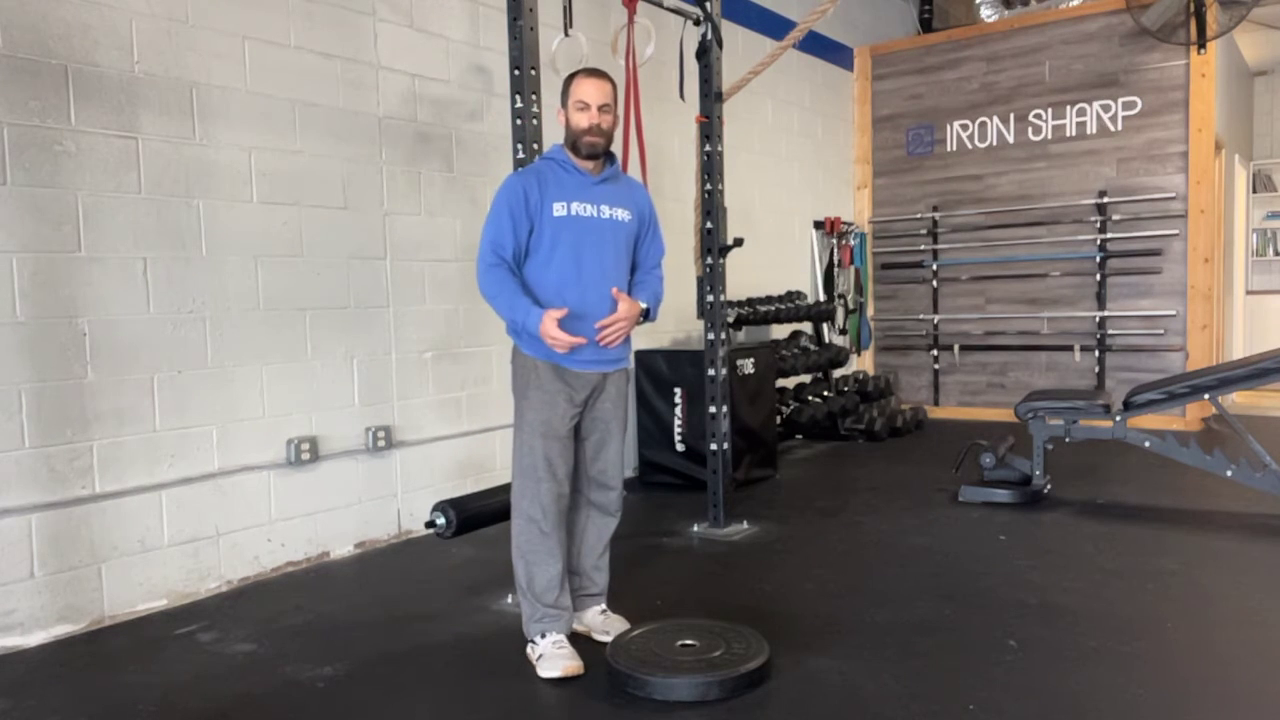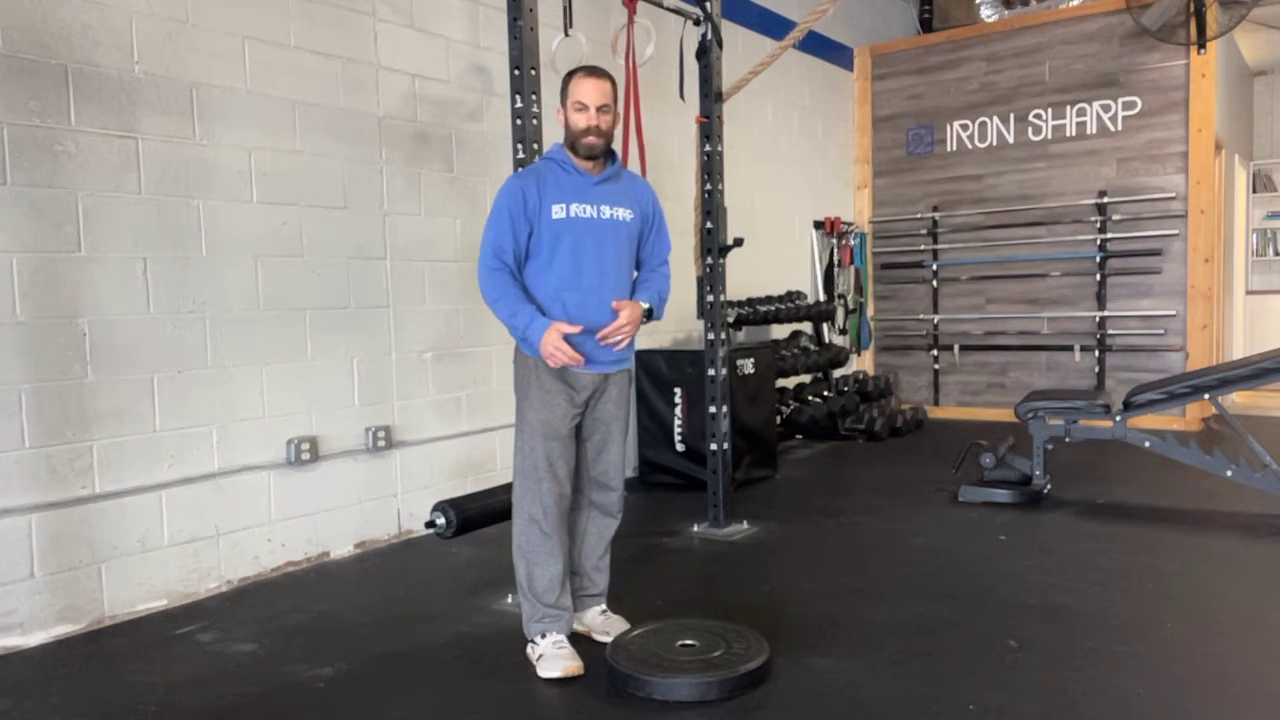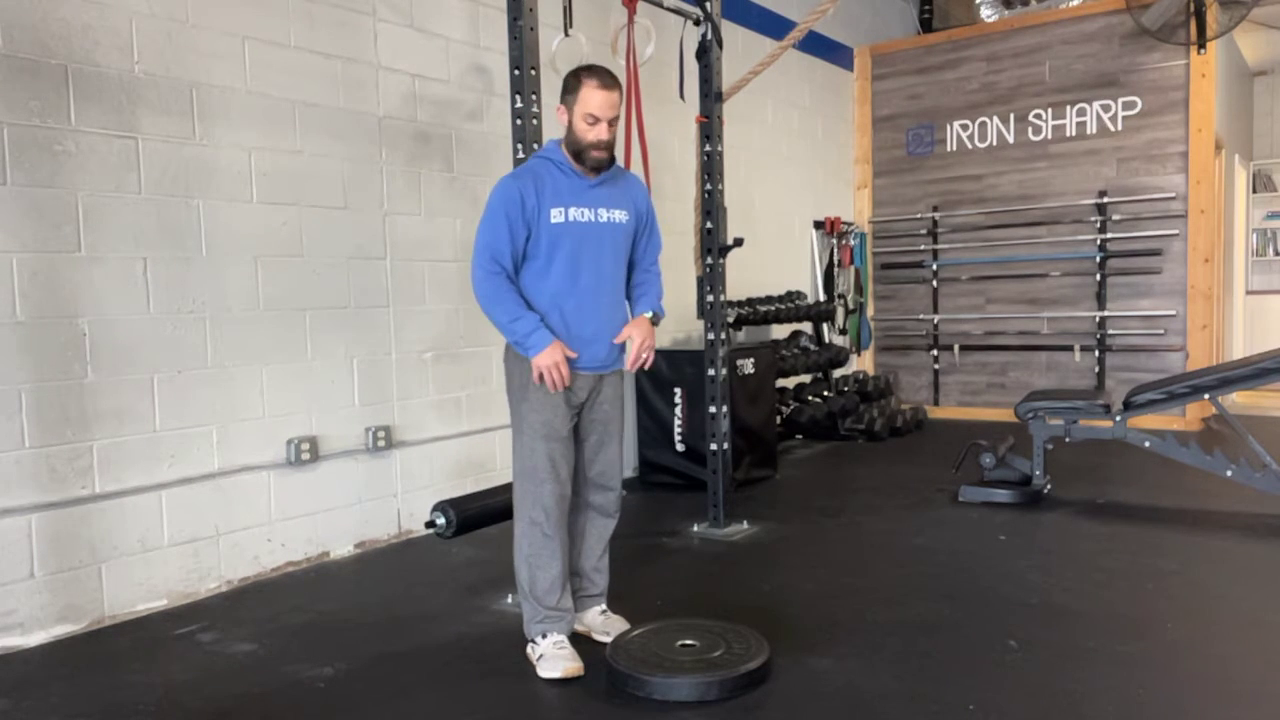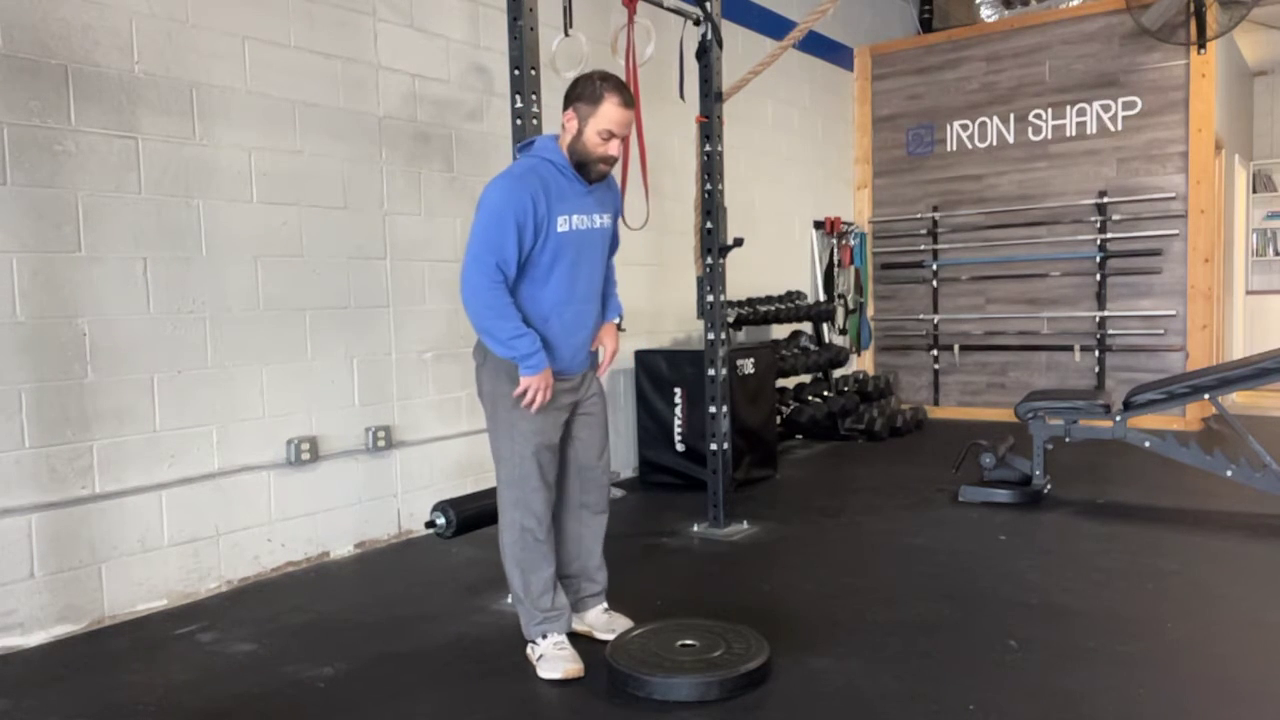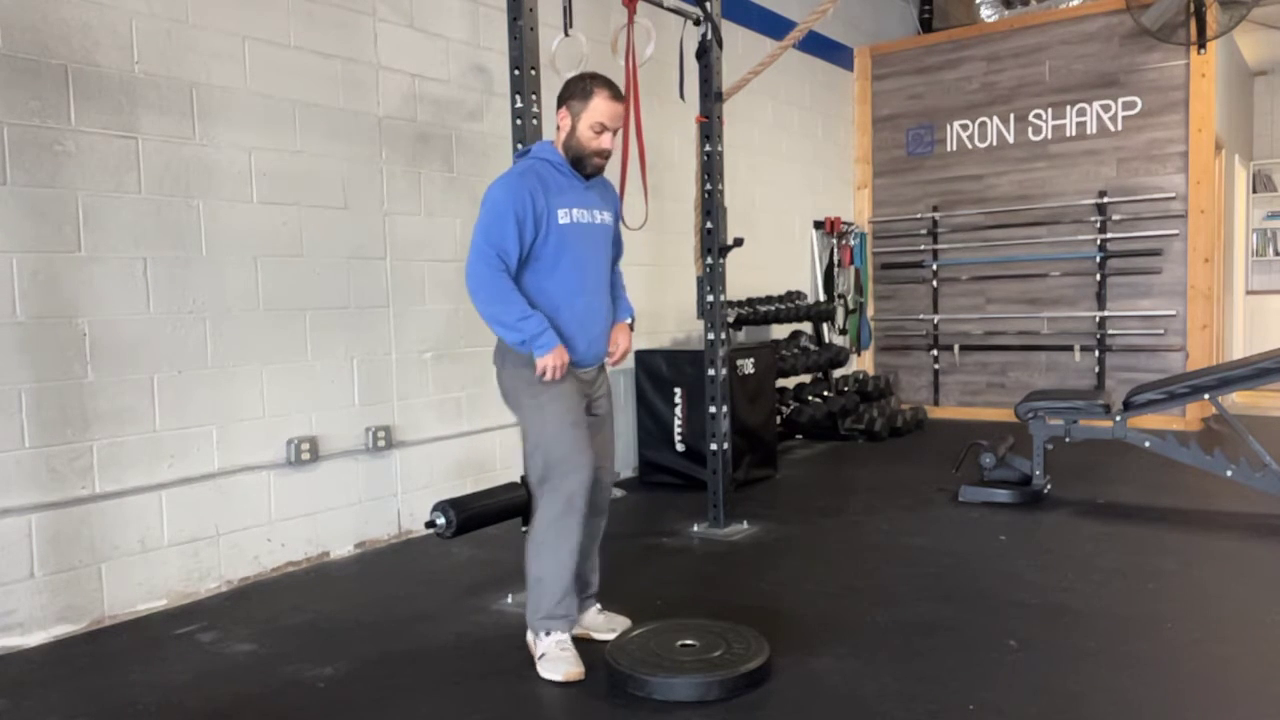
dt=0.5s
person 1, frame 1
left shoulder: (633, 196)
right shoulder: (528, 186)
left elbow: (650, 268)
right elbow: (494, 266)
left wrist: (640, 304)
right wrist: (534, 319)
left hip: (612, 367)
right hip: (548, 366)
left knee: (602, 491)
right knee: (544, 495)
left ankle: (589, 603)
right ankle: (546, 628)
person 1, frame 2
left shoulder: (638, 193)
right shoulder: (527, 187)
left elbow: (657, 266)
right elbow: (495, 270)
left wrist: (642, 305)
right wrist: (535, 328)
left hip: (614, 368)
right hip: (548, 367)
left knee: (603, 492)
right knee: (544, 496)
left ankle: (590, 603)
right ankle: (546, 628)
person 1, frame 3
left shoulder: (631, 191)
right shoulder: (522, 187)
left elbow: (645, 265)
right elbow: (489, 273)
left wrist: (646, 315)
right wrist: (536, 340)
left hip: (606, 370)
right hip: (543, 367)
left knee: (600, 493)
right knee: (544, 497)
left ankle: (590, 603)
right ankle: (547, 630)
person 1, frame 4
left shoulder: (606, 190)
right shoulder: (518, 188)
right elbow: (482, 283)
left wrist: (610, 319)
right wrist: (530, 361)
left hip: (581, 369)
right hip: (522, 373)
left knee: (590, 489)
right knee: (530, 502)
left ankle: (588, 602)
right ankle: (545, 630)
person 1, frame 5
left shoulder: (605, 194)
right shoulder: (520, 187)
right elbow: (485, 273)
left wrist: (622, 317)
right wrist: (542, 340)
left hip: (592, 365)
right hip: (537, 363)
left knee: (591, 484)
right knee: (567, 480)
left ankle: (575, 609)
right ankle: (549, 627)
